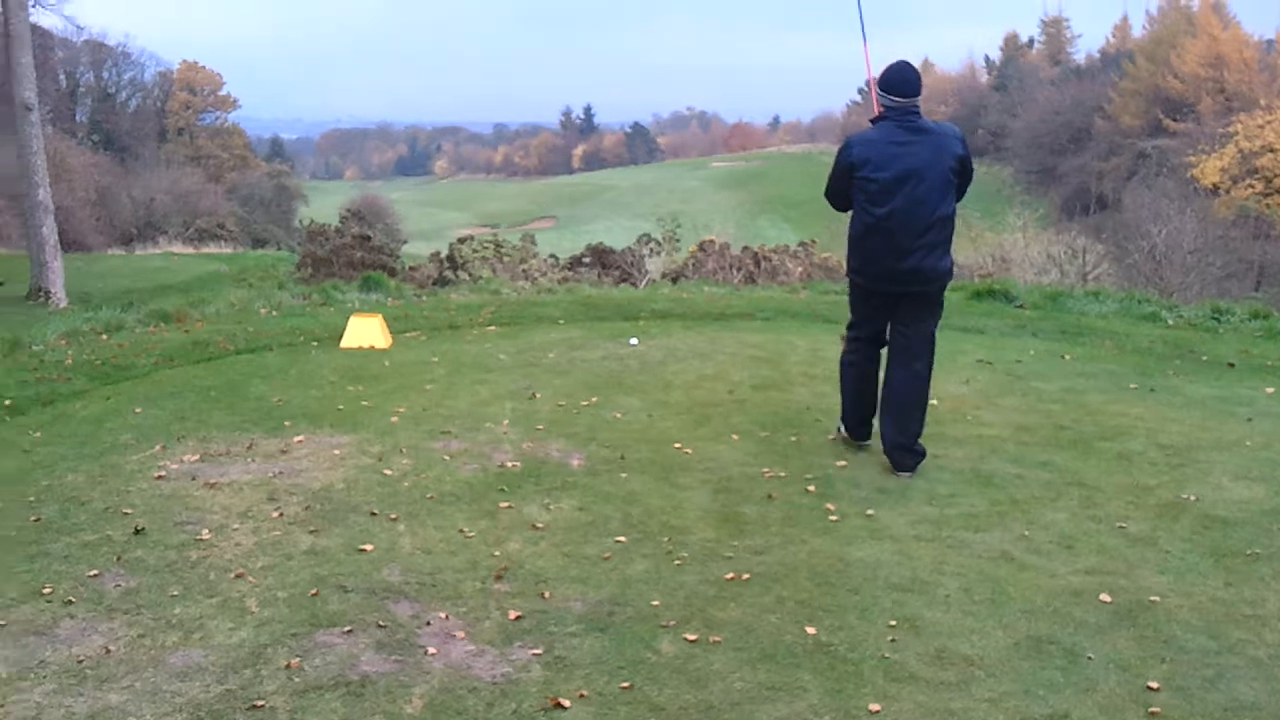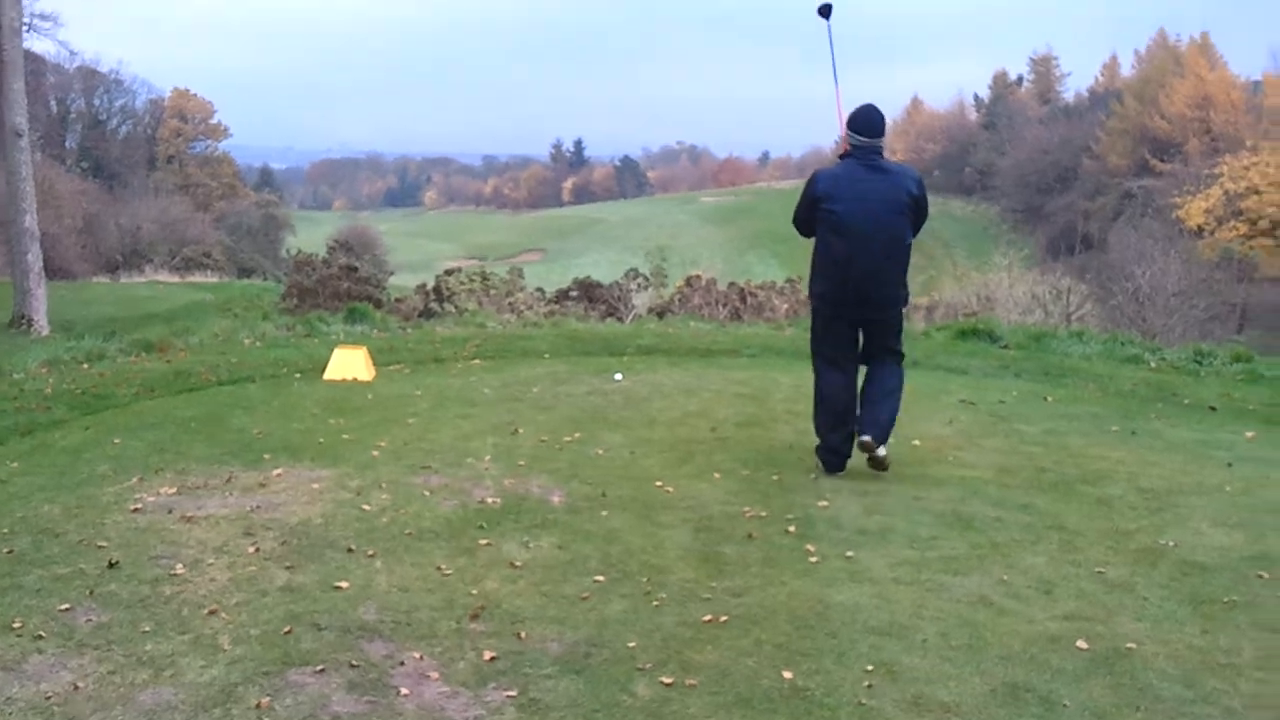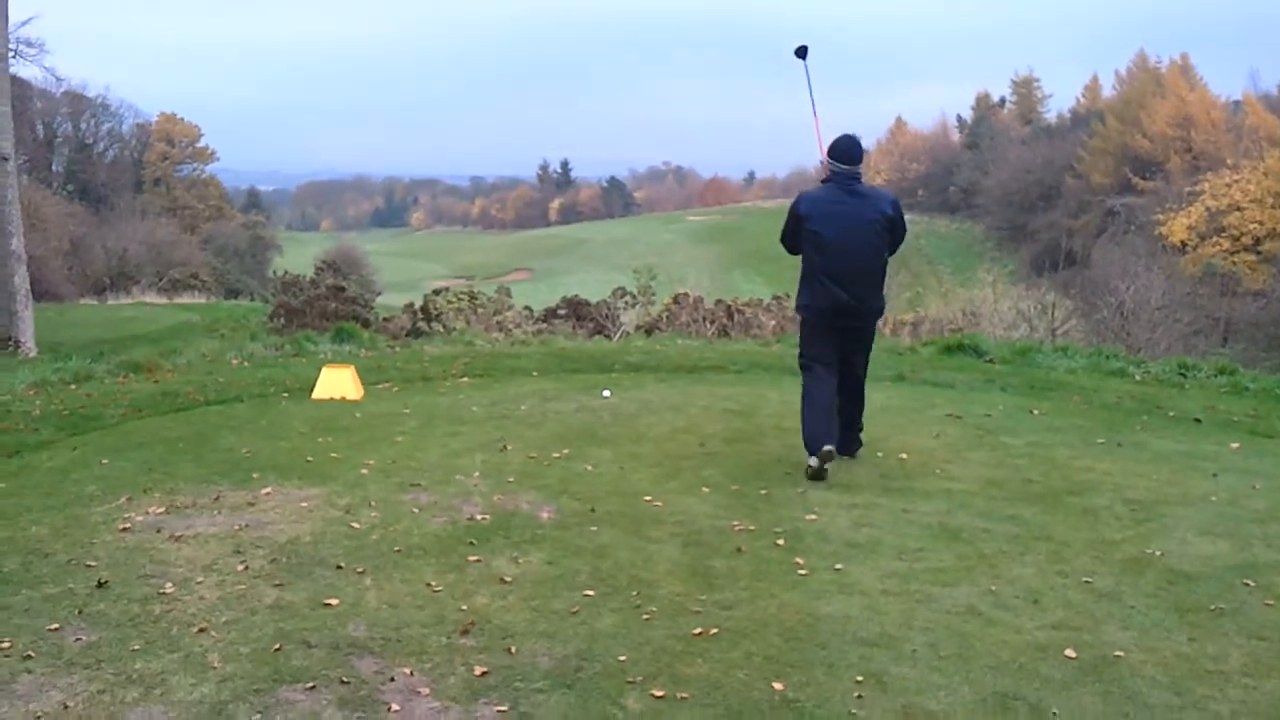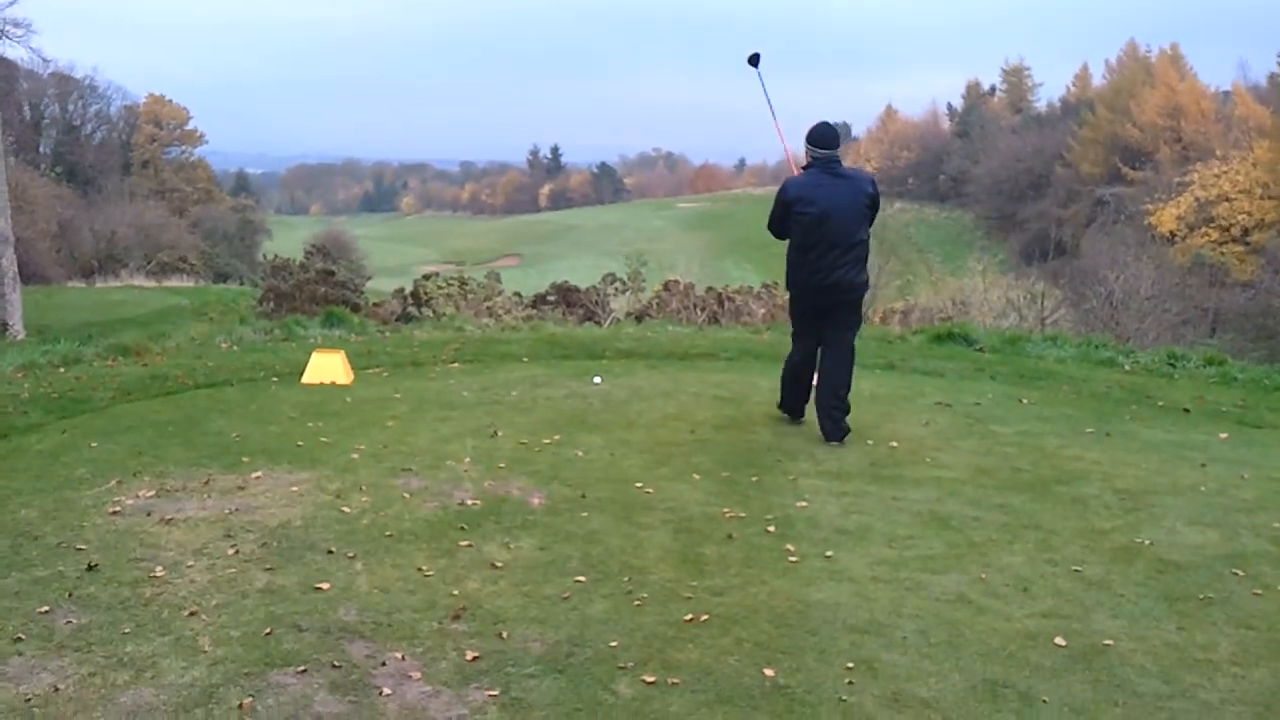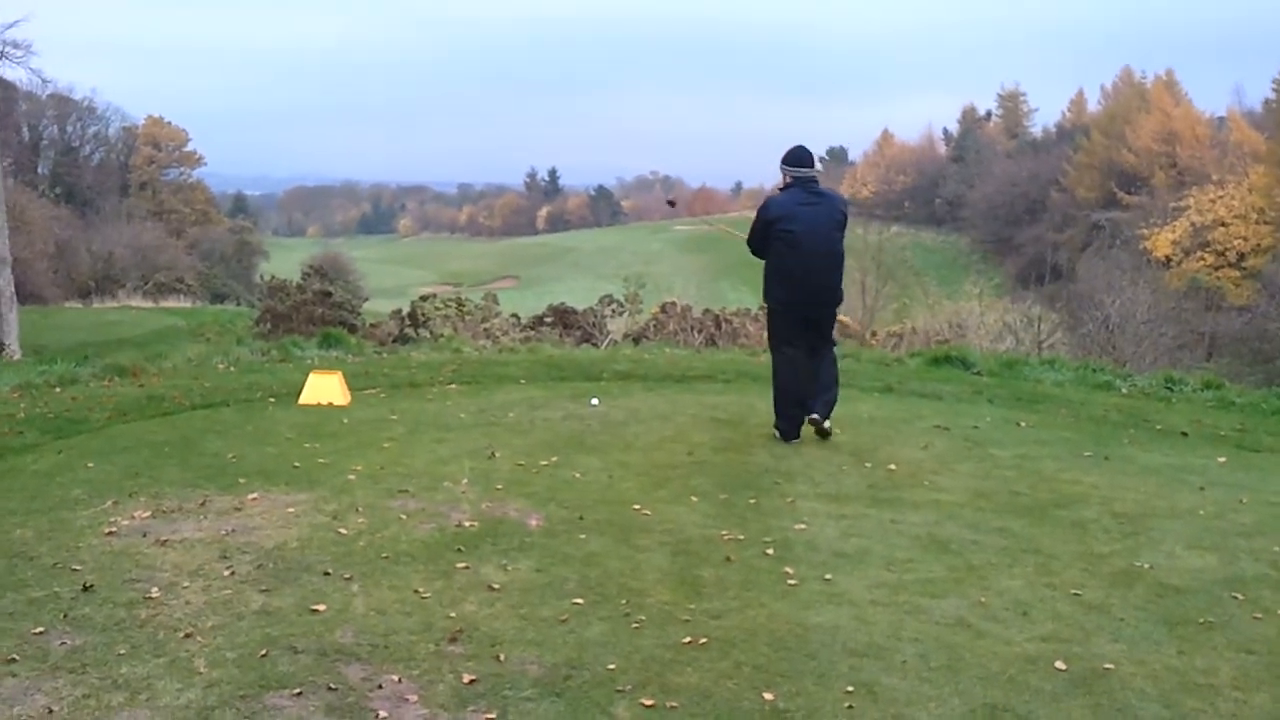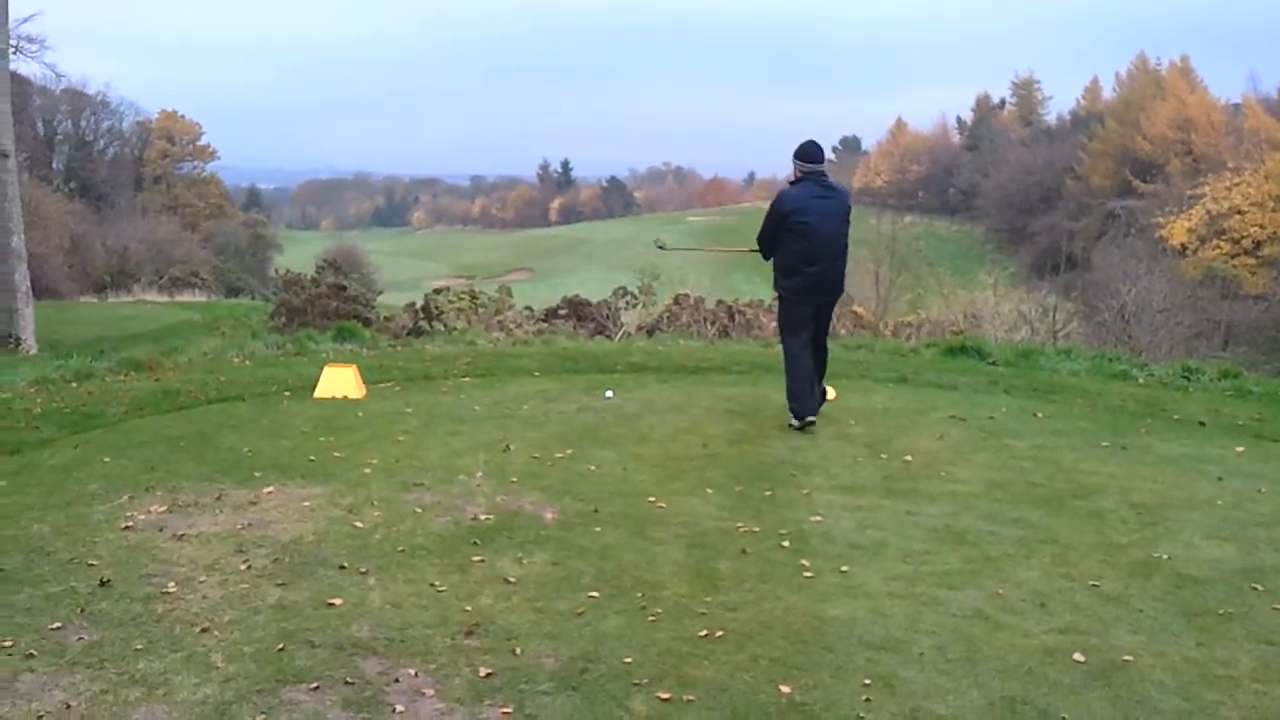
dt=0.4s
person 1, frame 1
left shoulder: (859, 145)
right shoulder: (952, 140)
left elbow: (837, 199)
right elbow: (960, 190)
left hip: (871, 269)
right hip: (927, 270)
left knee: (863, 343)
right knee: (913, 357)
left ankle: (857, 428)
right ankle: (904, 452)
person 1, frame 2
left shoulder: (823, 180)
right shoulder: (908, 180)
left elbow: (803, 226)
right elbow: (916, 225)
left hip: (834, 295)
right hip: (886, 295)
left knee: (834, 369)
right knee: (886, 362)
left ankle: (834, 455)
right ankle: (873, 434)
person 1, frame 3
left shoulder: (807, 202)
right shoulder: (885, 202)
left elbow: (790, 245)
right elbow: (894, 244)
left hip: (819, 306)
right hip: (865, 307)
left knee: (817, 371)
right knee: (853, 372)
left ankle: (821, 443)
right ankle: (848, 440)
person 1, frame 4
left shoulder: (794, 187)
right shoulder: (865, 183)
left elbow: (777, 229)
left hip: (806, 283)
right hip: (849, 284)
left knee: (804, 345)
right knee: (839, 352)
left ankle: (792, 406)
right ankle: (834, 426)
person 1, frame 5
left shoulder: (774, 205)
right shoulder: (838, 203)
left elbow: (756, 246)
left hip: (785, 297)
right hip: (826, 295)
left knee: (788, 358)
right knee: (822, 351)
left ankle: (789, 427)
right ankle: (820, 411)
person 1, frame 6
left shoulder: (787, 198)
right shoulder: (842, 197)
left elbow: (766, 240)
left wrist: (770, 252)
left hip: (795, 285)
right hip: (830, 284)
left knee: (796, 343)
right knee: (817, 340)
left ankle: (803, 411)
right ankle: (813, 397)
